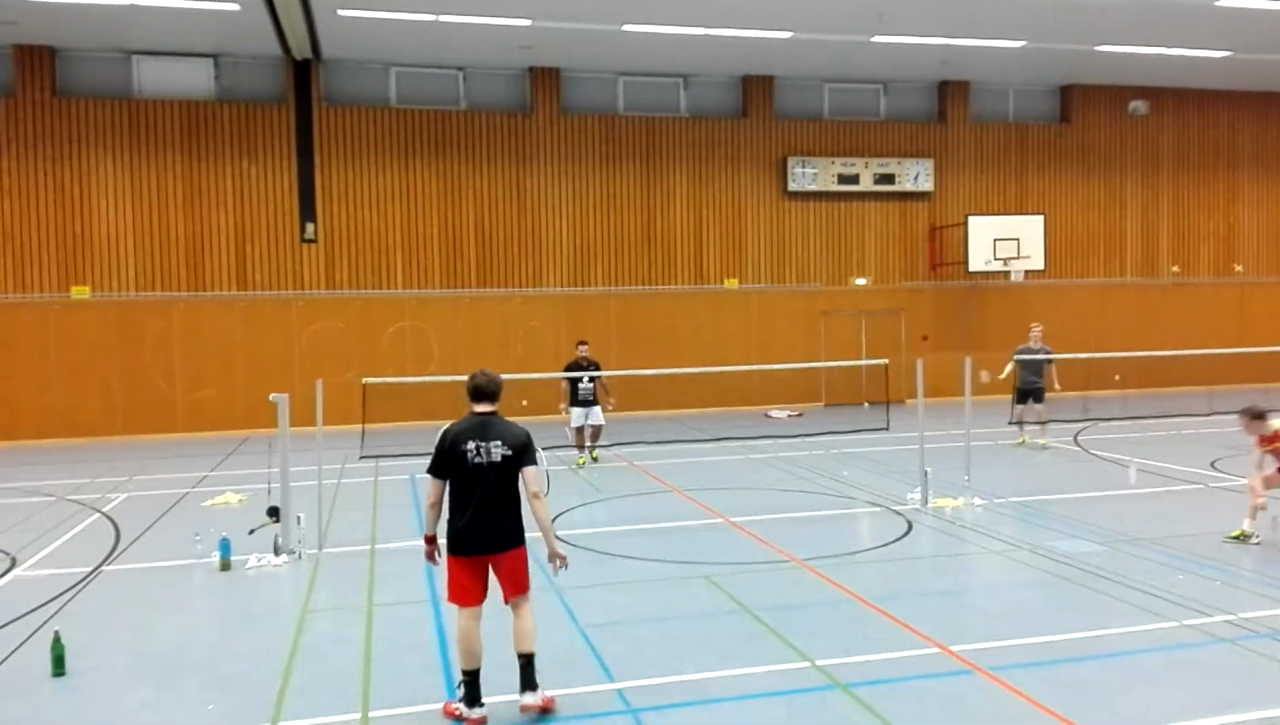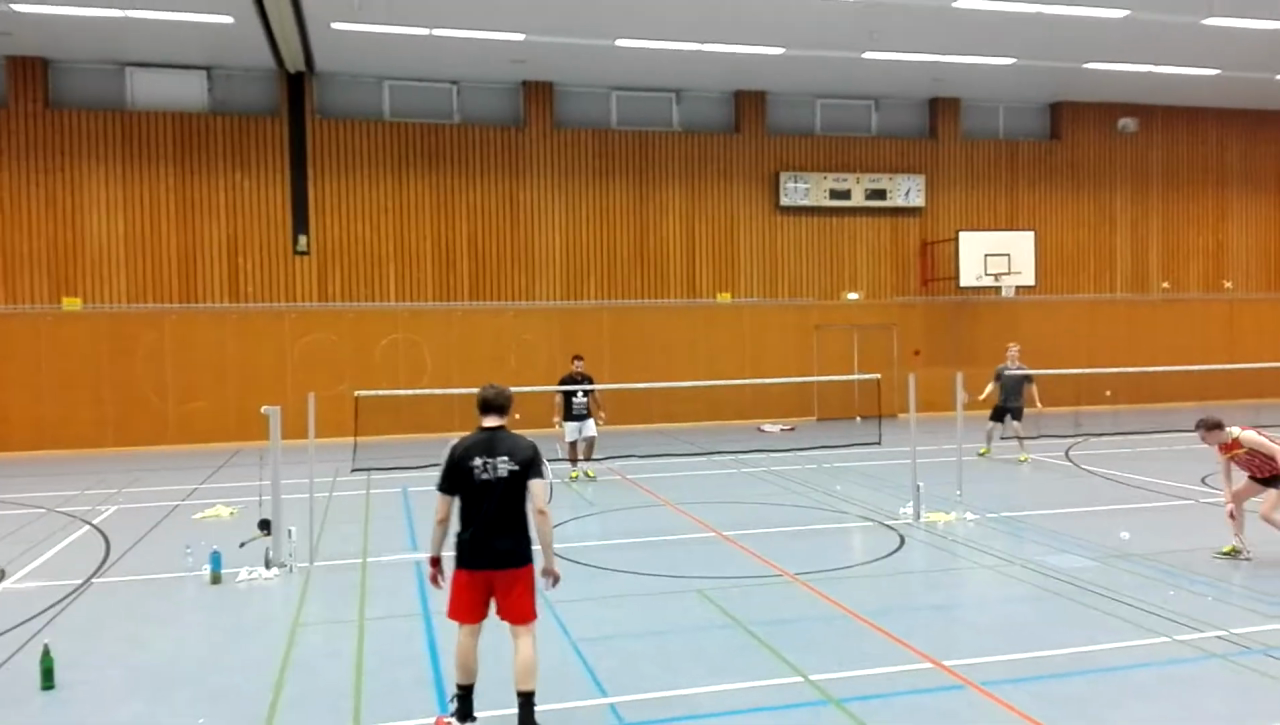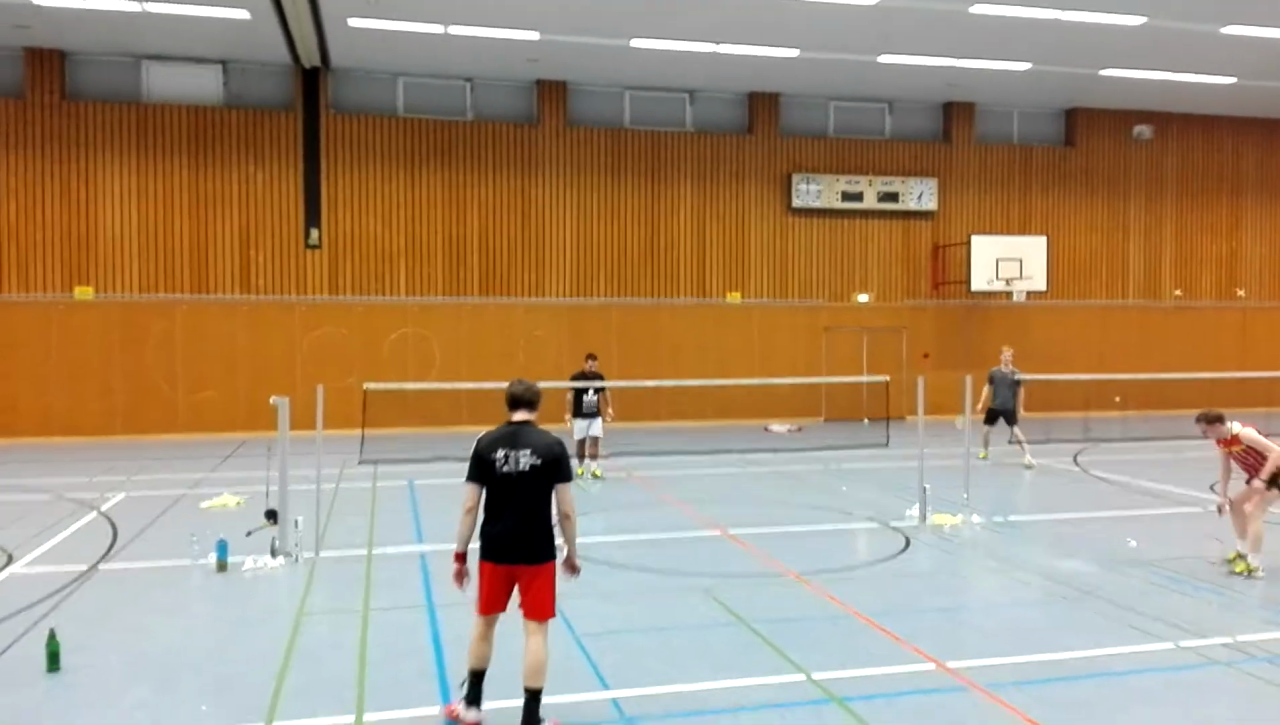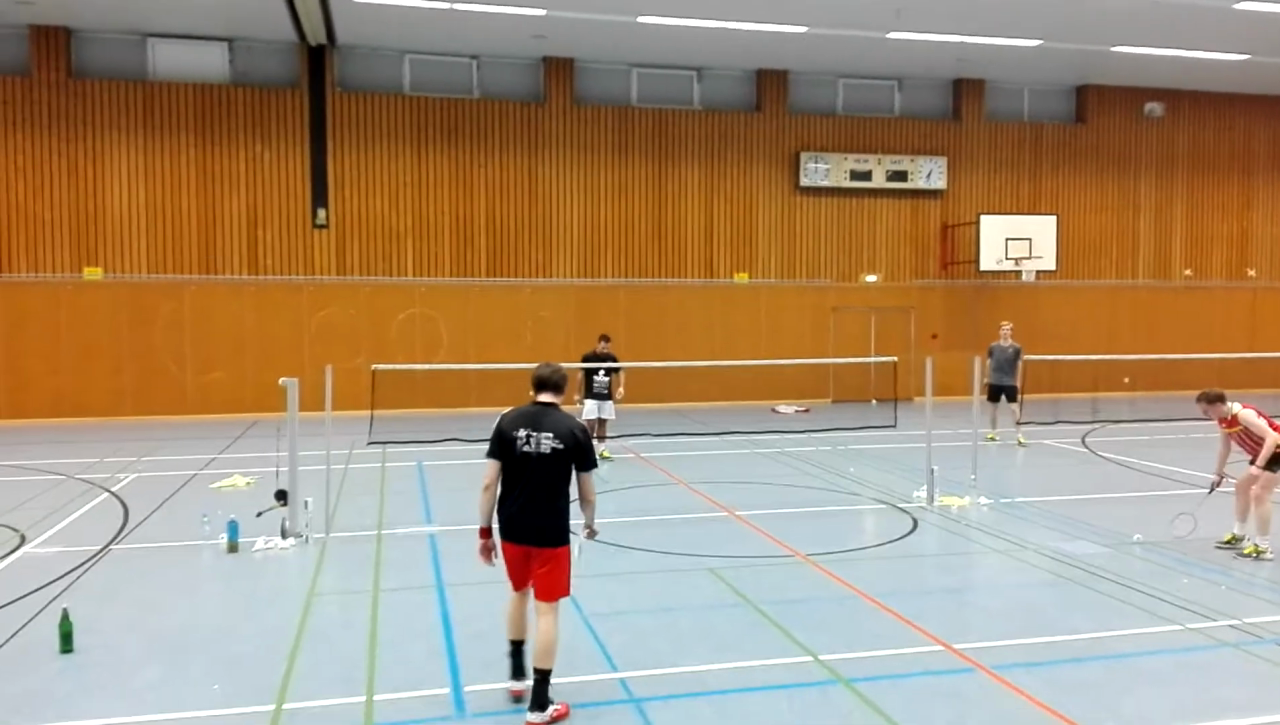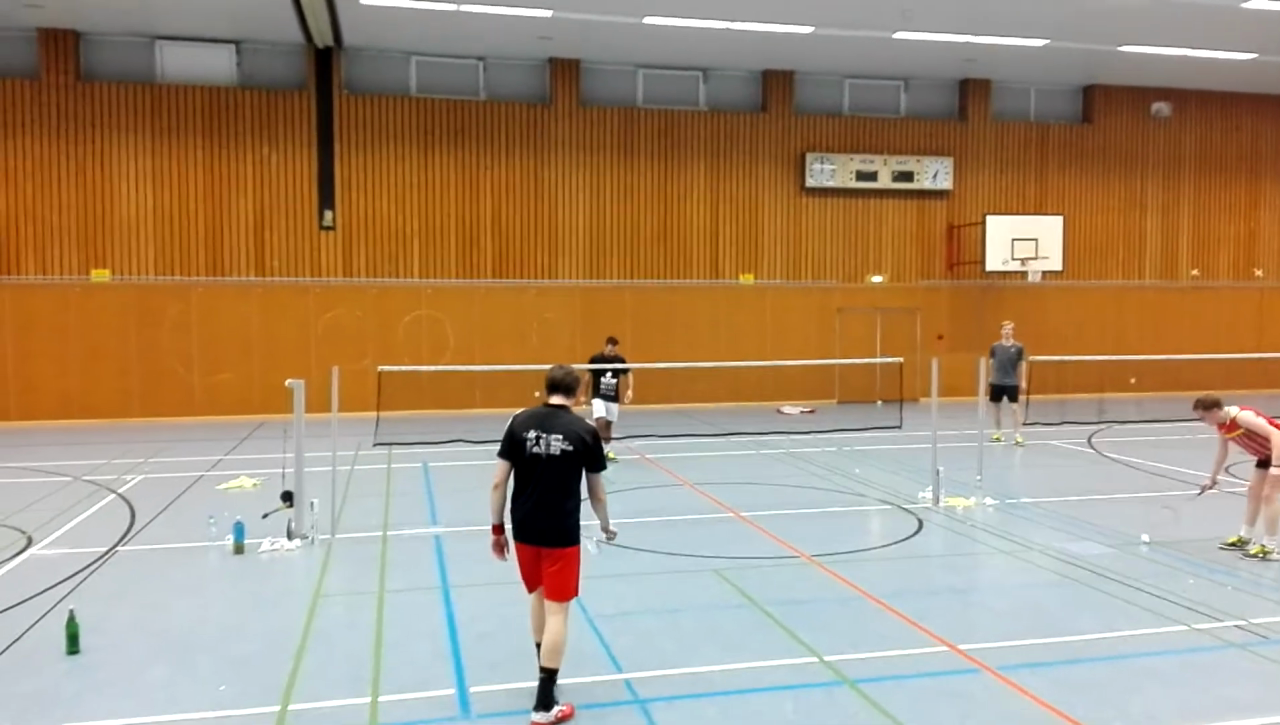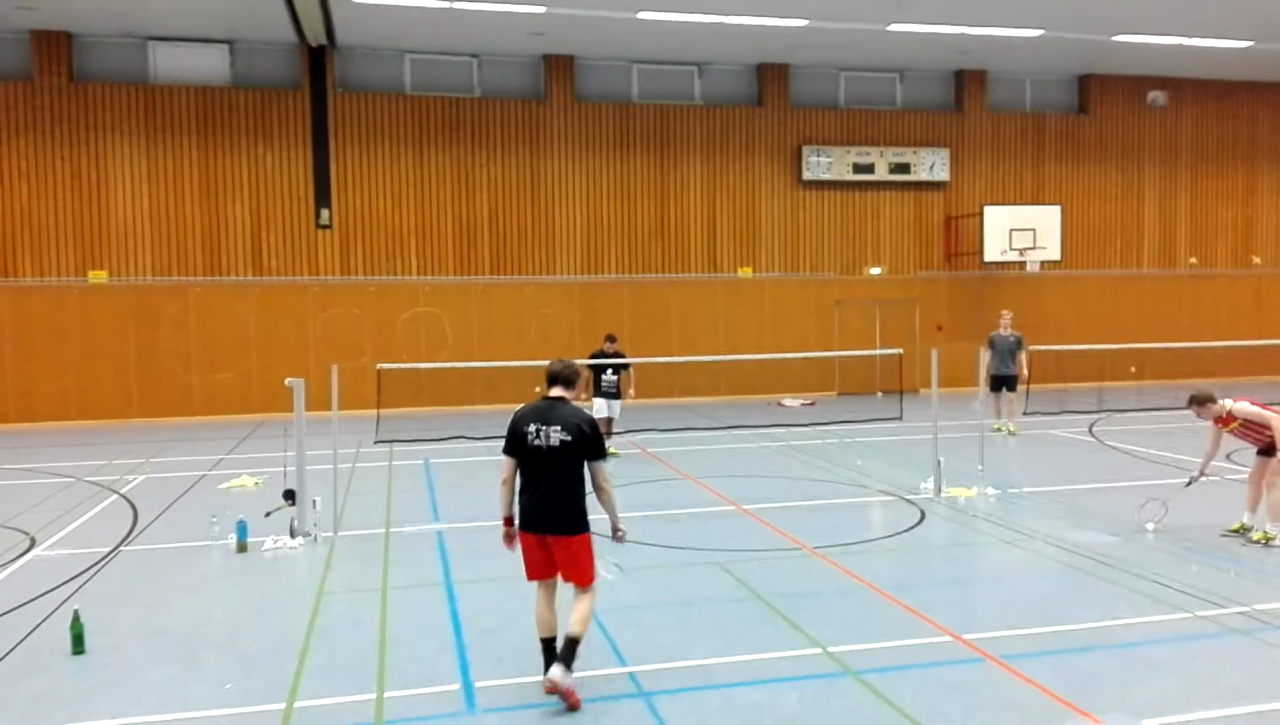
dt=0.2s
person 1, frame 1
left shoulder: (451, 435)
right shoulder: (518, 435)
left elbow: (433, 499)
right elbow: (535, 493)
left wrist: (430, 538)
right wrist: (551, 543)
left hip: (464, 541)
right hip: (508, 538)
left knee: (469, 616)
right knee: (520, 604)
right ankle: (529, 690)
person 1, frame 2
left shoulder: (460, 450)
right shoulder: (526, 449)
left elbow: (443, 516)
right elbow: (540, 509)
left wrist: (434, 559)
right wrist: (549, 559)
left hip: (471, 558)
right hip: (515, 557)
left knee: (468, 632)
right knee: (523, 634)
person 1, frame 3
left shoulder: (486, 443)
right shoulder: (553, 445)
left elbow: (470, 506)
right elbow: (566, 510)
left wrist: (460, 555)
right wrist: (572, 553)
left hip: (494, 550)
right hip: (538, 553)
left knee: (485, 623)
right knee: (536, 631)
person 1, frame 4
left shoulder: (508, 421)
right shoulder: (574, 429)
left elbow: (489, 484)
right elbow: (587, 493)
left wrist: (485, 531)
right wrist: (590, 523)
left hip: (512, 529)
right hip: (551, 533)
left knee: (519, 594)
right knee: (546, 611)
left ankle: (516, 676)
person 1, frame 5
left shoulder: (520, 423)
right shoulder: (584, 431)
left elbow: (499, 483)
right elbow: (596, 493)
left wrist: (497, 528)
right wrist: (605, 524)
left hip: (524, 530)
right hip: (561, 534)
left knee: (538, 598)
right knee: (556, 610)
left ankle: (545, 677)
person 1, frame 6
left shoulder: (521, 418)
right shoulder: (584, 422)
left elbow: (506, 478)
right elbow: (601, 484)
left wrist: (507, 520)
right wrist: (615, 522)
left hip: (532, 522)
right hip: (570, 523)
left knee: (545, 590)
right knee: (584, 594)
left ankle: (552, 668)
right ankle: (560, 667)
